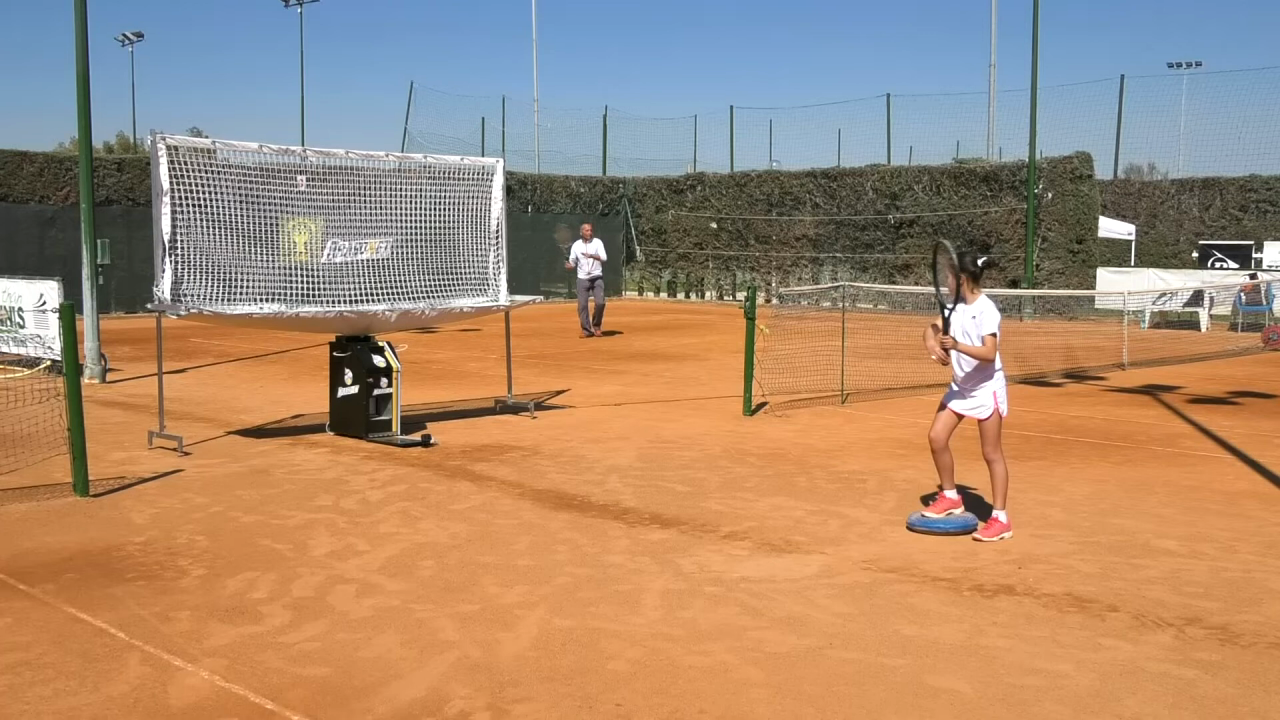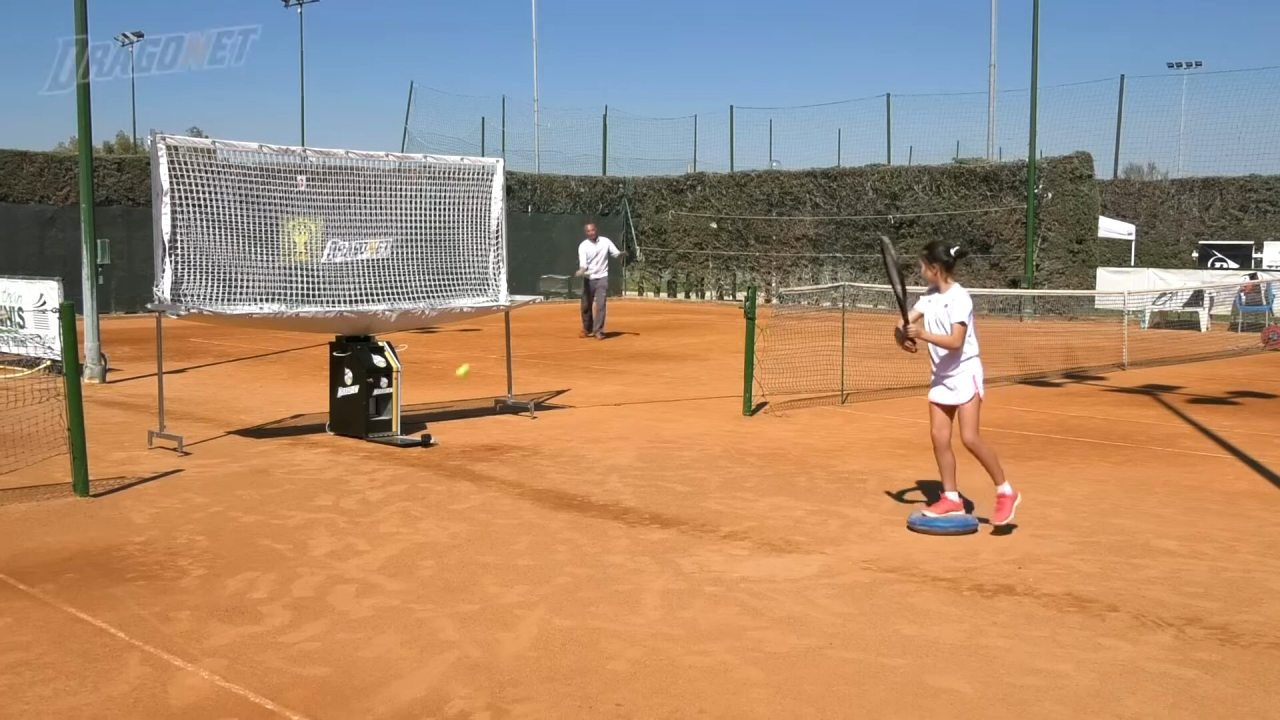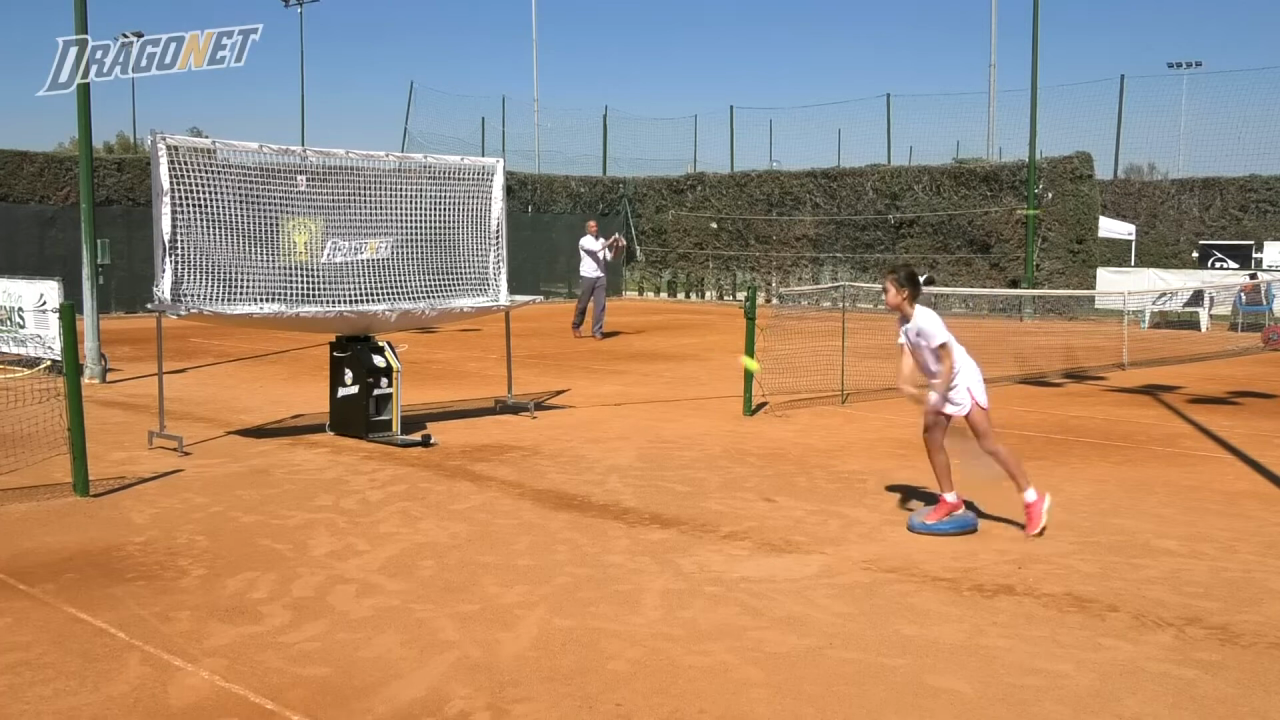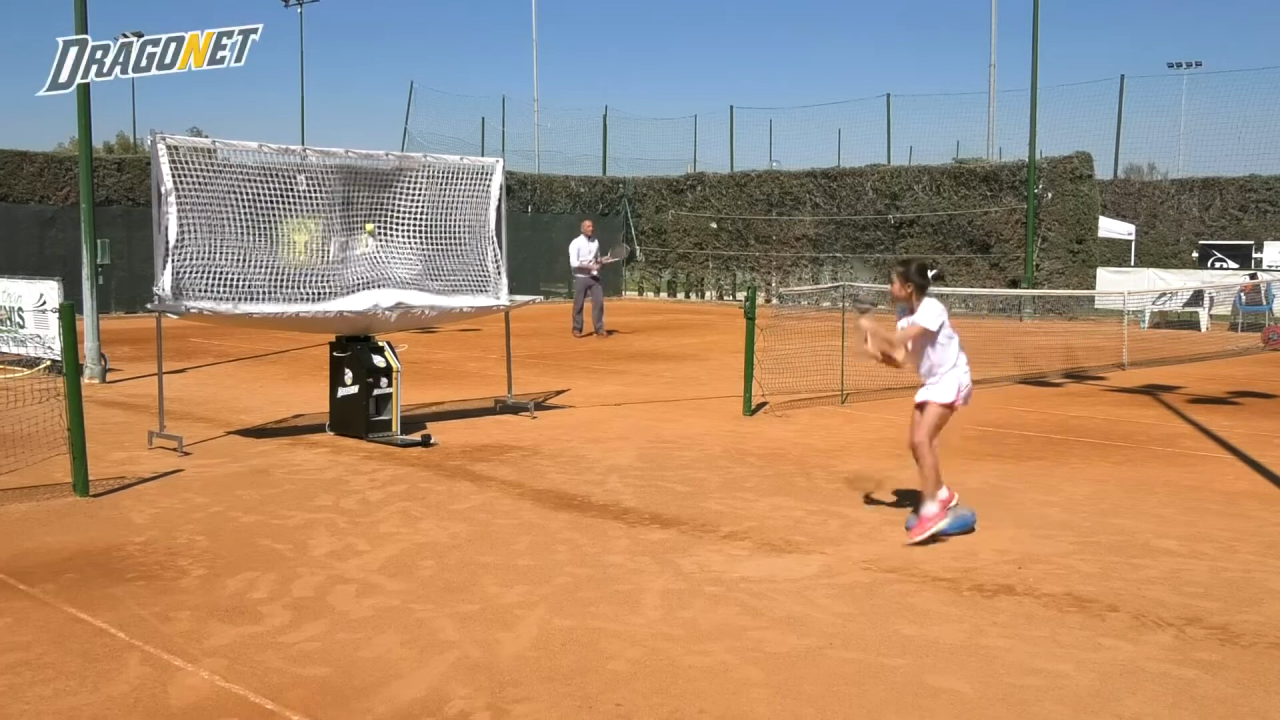
dt=0.5s
person 1, frame 1
left shoulder: (987, 310)
right shoulder: (956, 305)
left elbow: (989, 354)
right elbow: (933, 330)
left wrist: (956, 345)
right wrist: (935, 347)
left hip: (987, 388)
right hip: (960, 386)
left knee: (991, 453)
right knee: (936, 437)
left ankle: (1001, 519)
right ankle: (950, 497)
person 1, frame 2
left shoulder: (960, 298)
right shoulder: (929, 295)
left elbow: (955, 343)
right elbow: (908, 321)
left wrist: (921, 335)
right wrist: (904, 335)
left hip: (965, 374)
right hip: (941, 376)
left knee: (970, 438)
right knee: (939, 438)
left ankle: (1005, 493)
right ankle: (951, 499)
person 1, frame 3
left shoulder: (925, 320)
right shoulder: (903, 324)
left elbow: (949, 362)
right elbow: (909, 360)
left wrist: (937, 397)
right wrist: (908, 385)
left hip: (963, 384)
right hip: (940, 387)
left knee: (988, 444)
right knee: (931, 438)
left ankle: (1032, 498)
right ankle: (950, 500)
person 1, frame 4
left shoulder: (932, 309)
right shoulder: (906, 317)
left elbow: (901, 340)
right elbow: (900, 357)
left wrist: (871, 327)
right wrist: (881, 349)
left hip: (951, 379)
right hip: (931, 383)
left knee: (922, 440)
right knee: (917, 442)
left ankle: (931, 511)
right ankle: (943, 495)
